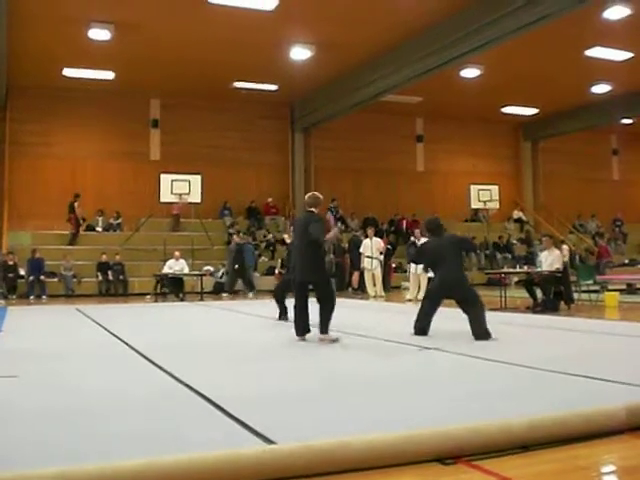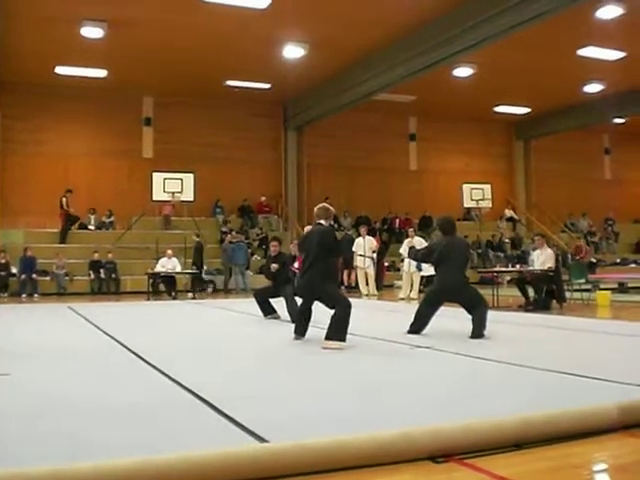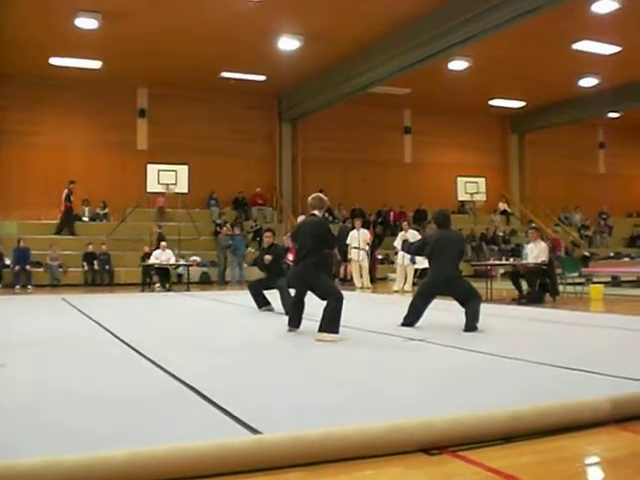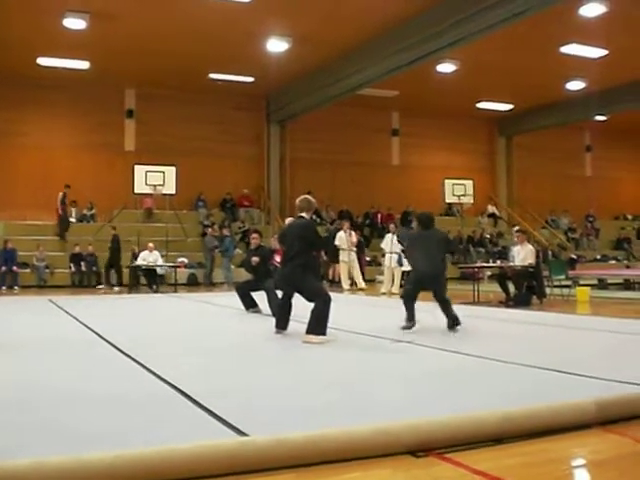
dt=0.7s
person 1, frame 1
left shoulder: (298, 219)
right shoulder: (316, 219)
right elbow: (316, 234)
right wrist: (328, 236)
left hip: (298, 267)
right hip: (314, 266)
left knee: (300, 300)
right knee: (327, 299)
left ankle: (301, 332)
right ankle: (324, 332)
person 1, frame 2
left shoulder: (310, 232)
right shoulder: (328, 231)
left elbow: (301, 248)
right elbow: (337, 253)
left hip: (305, 279)
right hip: (319, 279)
left knee: (306, 303)
right knee: (343, 305)
left ankle: (299, 332)
right ankle: (332, 339)
person 1, frame 3
left shoulder: (303, 223)
right shoulder: (321, 223)
left elbow: (294, 238)
right elbow: (331, 245)
left hip: (299, 268)
right hip: (313, 269)
left knee: (299, 295)
right knee: (335, 296)
left ankle: (293, 324)
right ankle: (326, 331)
person 1, frame 4
left shoulder: (290, 225)
right shoulder: (308, 225)
left elbow: (282, 240)
right elbow: (319, 246)
left hip: (287, 270)
right hip: (300, 271)
left knee: (286, 296)
right knee: (323, 298)
left ankle: (280, 326)
right ankle: (313, 333)
person 2, frame 1
left shoulder: (427, 246)
right shoulder: (453, 239)
left elbow: (415, 259)
right elbow: (471, 246)
right wrist: (459, 245)
left hip: (441, 281)
right hip: (459, 280)
left knee: (428, 303)
right knee: (474, 305)
left ankle: (420, 330)
right ankle: (482, 333)
person 2, frame 2
left shoulder: (436, 245)
right shoulder: (464, 244)
left elbow: (419, 256)
right elbow: (466, 261)
left wrist: (411, 249)
left hip: (441, 284)
right hip: (459, 283)
left knee: (427, 305)
right knee: (479, 305)
left ankle: (415, 329)
right ankle: (477, 332)
person 2, frame 3
left shoulder: (430, 238)
right shoulder: (459, 237)
left elbow: (413, 249)
right elbow: (461, 255)
left wrist: (405, 242)
left hip: (434, 277)
right hip: (453, 277)
left knee: (420, 298)
right knee: (473, 298)
left ankle: (408, 321)
right ankle: (471, 325)
person 2, frame 4
left shoulder: (412, 236)
right shoulder: (441, 235)
right elbow: (453, 250)
left hip: (418, 273)
right hip: (437, 273)
left knee: (407, 297)
right knee: (441, 298)
left ankle: (410, 319)
right ankle: (453, 322)
